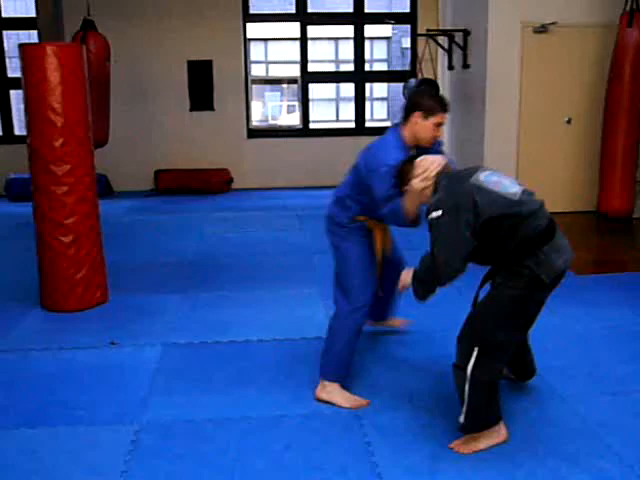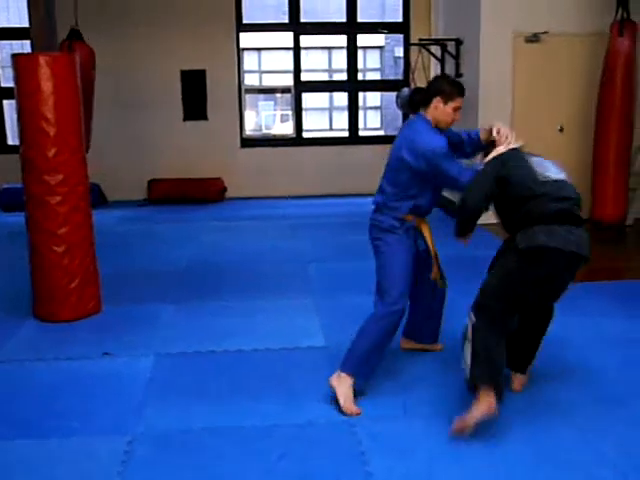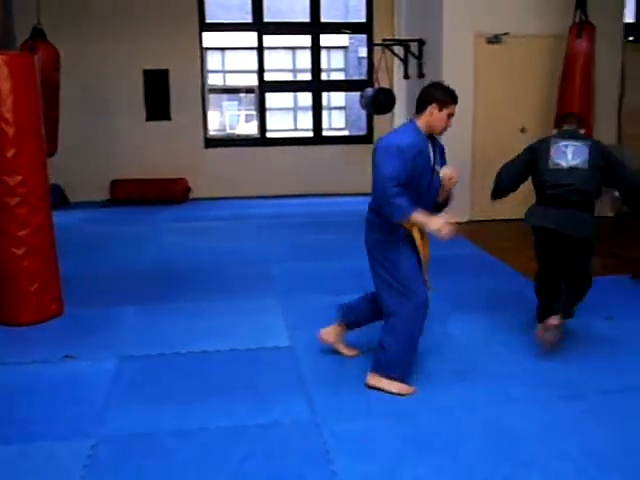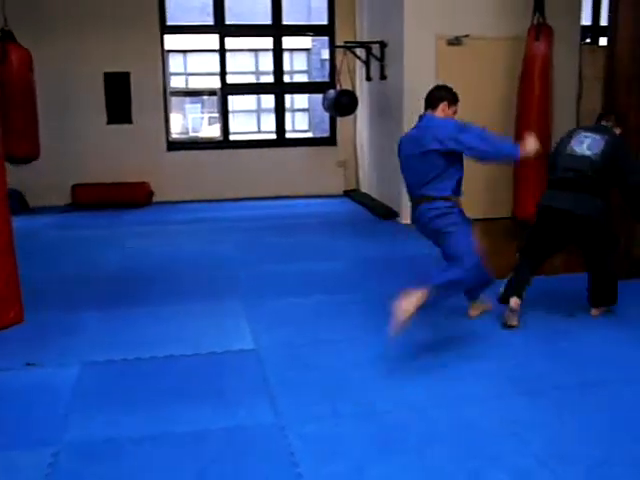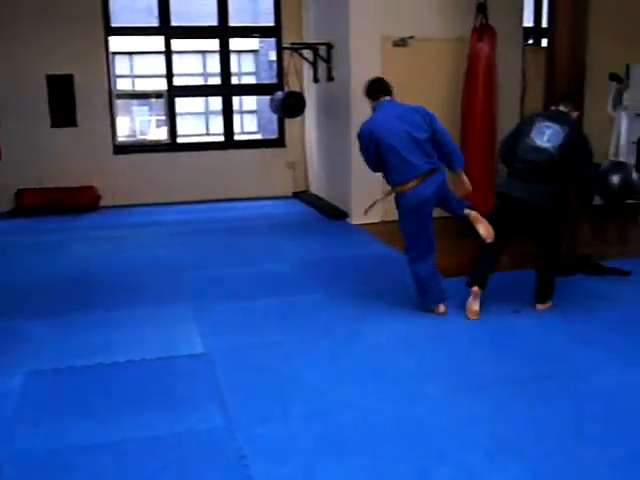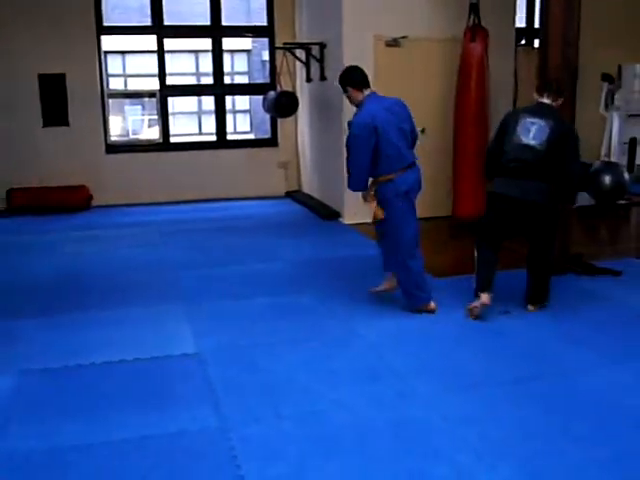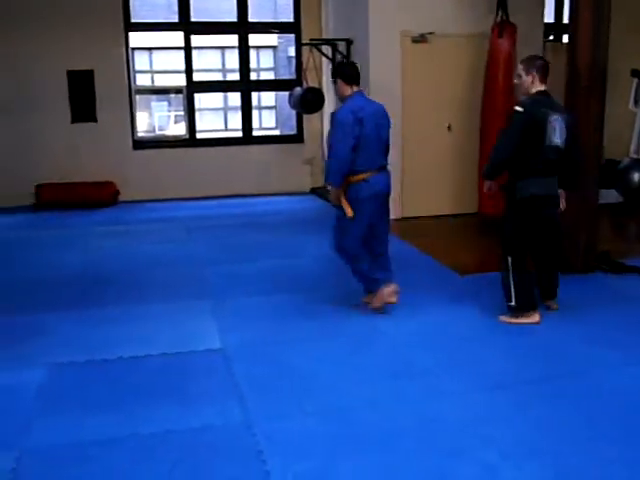
dt=0.4s
person 1, frame 1
left shoulder: (421, 145)
right shoulder: (386, 160)
left elbow: (444, 167)
right elbow: (399, 217)
right wrist: (415, 191)
left hip: (370, 222)
right hip: (350, 225)
left knee: (392, 268)
right knee: (355, 301)
left ankle: (378, 316)
right ankle: (329, 383)
person 1, frame 2
left shoulder: (420, 129)
right shoulder: (424, 143)
left elbow: (458, 144)
right elbow: (464, 182)
left wrist: (486, 134)
left hip: (406, 225)
right hip: (393, 228)
left knee: (429, 280)
right knee: (393, 303)
left ankle: (417, 337)
right ankle: (346, 376)
person 1, frame 3
left shoulder: (434, 148)
right shoulder: (397, 144)
left elbow: (434, 202)
right elbow: (388, 196)
left wrist: (445, 189)
right wrist: (426, 221)
left hip: (405, 231)
right hip: (389, 233)
left knee: (391, 295)
right knee: (413, 302)
left ankle: (337, 328)
right ankle: (384, 373)
person 1, frame 4
left shoulder: (406, 140)
right shoulder: (445, 128)
right elbow: (485, 145)
right wrist: (522, 149)
left hip: (421, 212)
right hip: (442, 210)
left knee: (461, 255)
right knee: (467, 268)
left ankle: (475, 302)
right ankle: (416, 297)
person 1, frame 5
left shoulder: (369, 128)
right shoulder: (420, 113)
left elbow: (374, 164)
right elbow: (447, 146)
right wrist: (461, 175)
left hip: (411, 194)
right hip: (436, 179)
left knee: (419, 251)
left ankle: (434, 302)
right ankle: (469, 214)
person 1, frame 6
left shoulder: (362, 121)
right shoulder: (397, 104)
left elbow: (359, 162)
left wrist: (362, 189)
left hip: (392, 186)
right hip: (411, 174)
left knee: (403, 245)
right knee: (387, 230)
left ankle: (422, 300)
right ankle: (394, 276)
person 1, frame 7
left shoulder: (345, 113)
right shoulder: (379, 109)
left elbow: (338, 154)
left wrist: (334, 185)
left hip: (361, 186)
right hip: (381, 180)
left knee: (346, 243)
right knee: (376, 240)
left ankle: (382, 286)
right ankle: (382, 286)
person 2, frame 1
left shoulder: (448, 199)
right shoulder: (470, 175)
left elbow: (445, 263)
left wrist: (417, 280)
right wrist: (467, 256)
left hip: (533, 264)
right hip: (552, 247)
left knee: (480, 339)
right knee: (508, 317)
left ankle: (487, 427)
right ankle: (521, 370)
person 2, frame 2
left shoulder: (498, 167)
right shoulder: (546, 165)
left elbow: (472, 201)
left wrist: (462, 230)
left hip: (537, 242)
right hip: (574, 243)
left knee: (487, 313)
right knee: (539, 309)
left ankle: (485, 394)
right ankle: (519, 372)
person 2, frame 3
left shoulder: (541, 146)
right shoulder: (598, 150)
left elbow: (507, 176)
left wrist: (497, 193)
left hip: (543, 217)
right hip: (579, 221)
left knee: (548, 270)
right knee: (578, 279)
left ankle: (545, 320)
right ankle: (555, 317)
person 2, frame 4
left shoulder: (573, 134)
right shoulder: (617, 144)
left elbow: (551, 164)
left hip: (554, 201)
right hip: (589, 207)
left knee: (532, 252)
right knee: (601, 255)
left ankle: (514, 297)
right ankle: (599, 303)
person 2, frame 5
left shoulder: (531, 120)
right shoulder: (576, 135)
left elbow: (504, 151)
right elbow: (585, 174)
right wrist: (582, 200)
left hip: (513, 189)
right hip: (546, 196)
left knee: (495, 241)
right knee: (549, 248)
left ankle: (477, 287)
right ankle: (542, 299)
person 2, frame 6
left shoulder: (515, 116)
right shoulder: (564, 128)
left elbow: (493, 152)
right elbow: (570, 169)
left wrist: (494, 180)
right wrist: (566, 200)
left hip: (504, 189)
right hip: (538, 194)
left knee: (488, 240)
right knee: (541, 248)
left ankle: (483, 294)
right ankle: (536, 300)
person 2, frame 7
left shoulder: (525, 108)
right shoulder: (558, 110)
left elbow: (506, 146)
right elbow: (565, 152)
left wrist: (490, 174)
right wrist: (560, 187)
left hip: (528, 189)
right hip: (548, 188)
left knee: (515, 248)
right knee: (546, 246)
left ankle: (526, 310)
right ankle: (548, 296)
